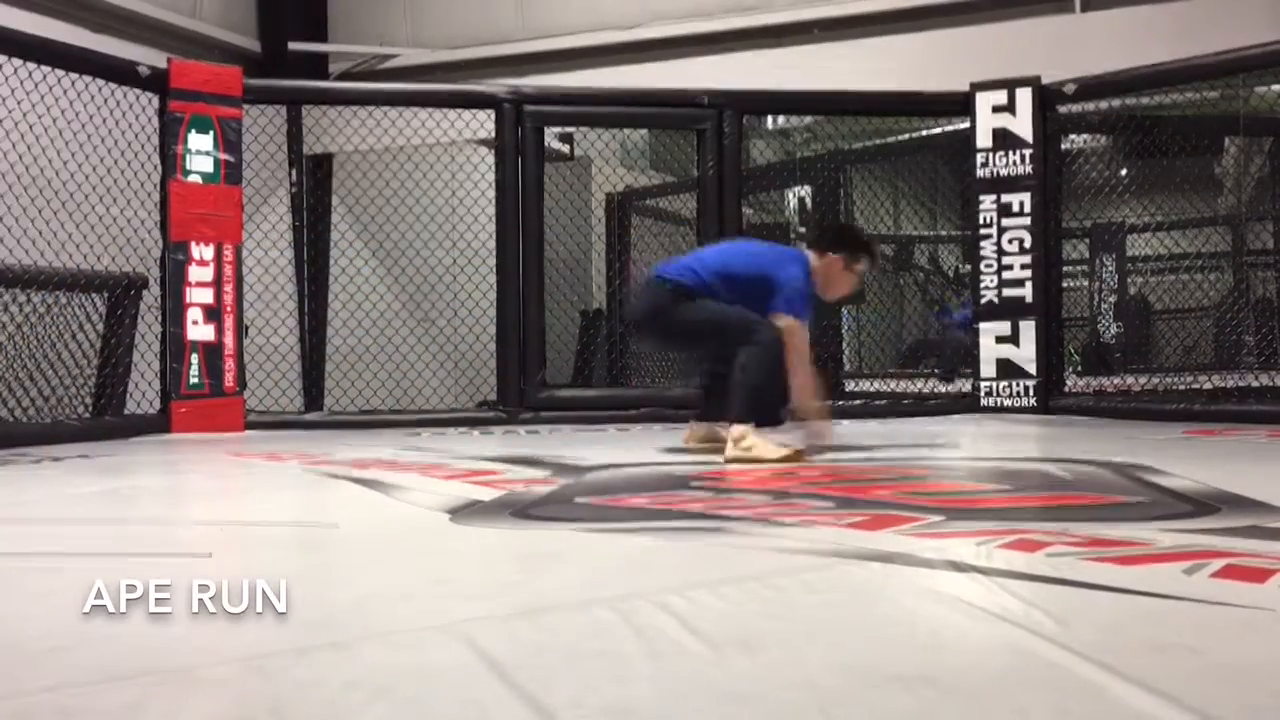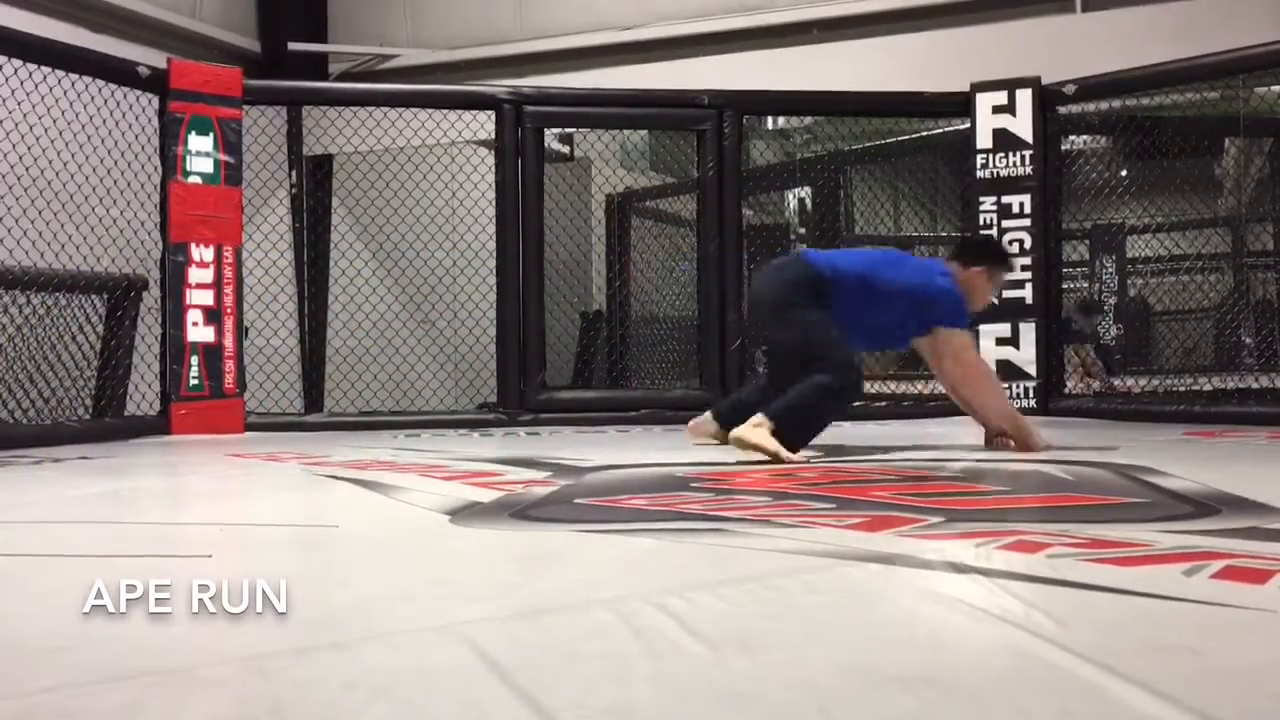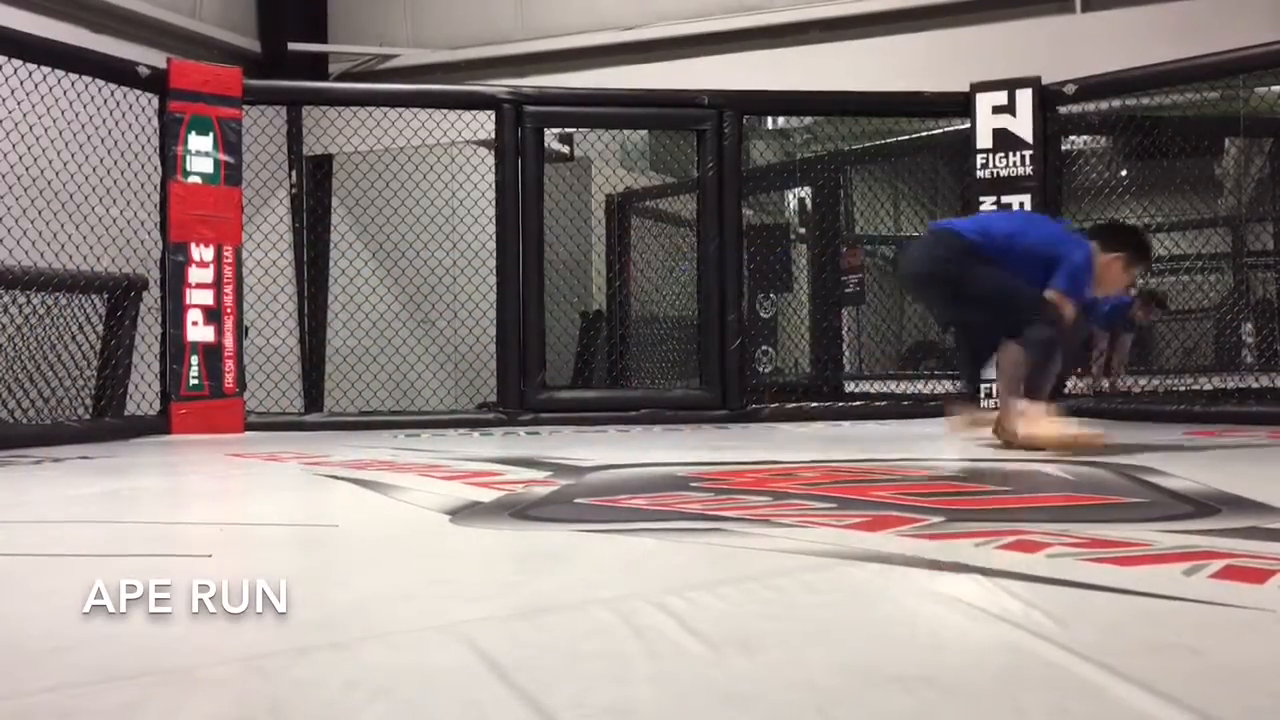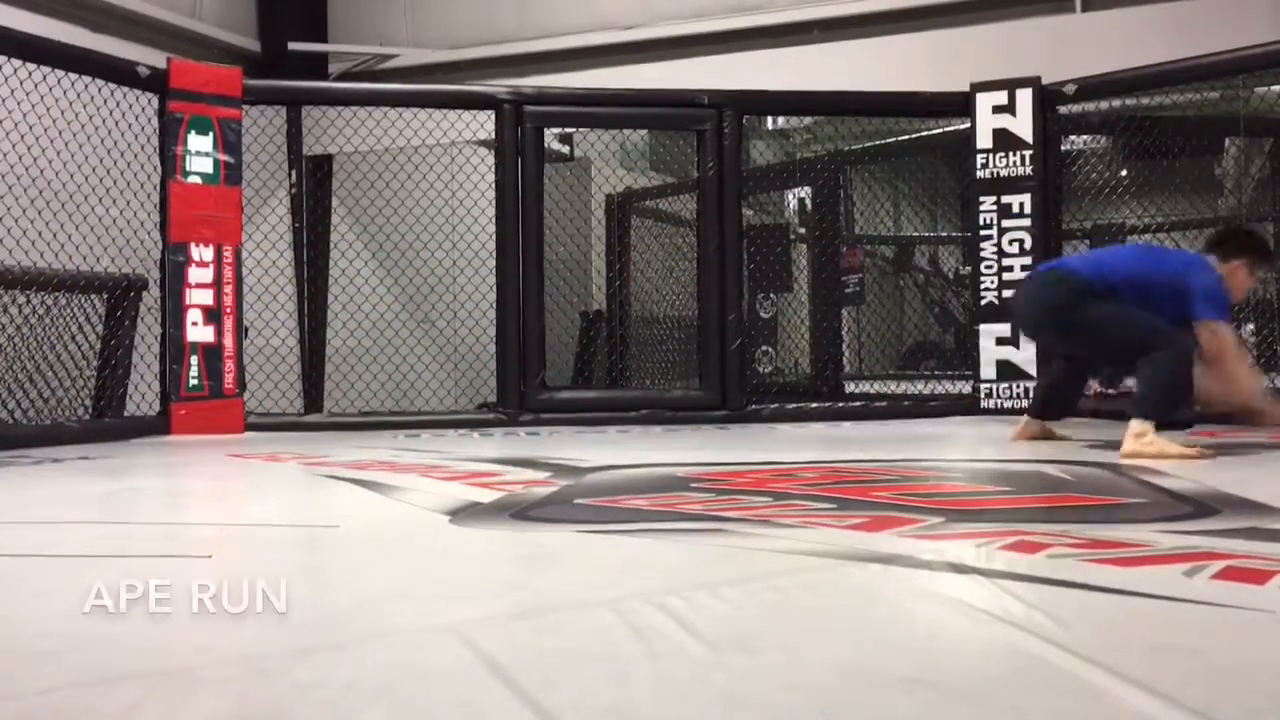
dt=0.3s
person 1, frame 1
left shoulder: (783, 264)
right shoulder: (795, 275)
right elbow: (795, 360)
right wrist: (814, 414)
left hip: (654, 304)
right hip: (661, 304)
right knee: (763, 341)
left ankle: (707, 422)
right ankle: (743, 436)
person 1, frame 2
left shoulder: (923, 283)
right shoulder: (945, 289)
left elbow: (946, 369)
right elbow: (969, 372)
left wrist: (990, 422)
right wrist: (1020, 426)
left hip: (779, 283)
right hip: (792, 291)
left knee: (791, 375)
right knee: (839, 377)
left ankle: (715, 422)
right ankle: (759, 428)
person 1, frame 3
left shoulder: (1051, 246)
right shoulder: (1077, 257)
left elbow: (1013, 331)
left wrist: (1008, 408)
right wrist: (1020, 410)
left hip: (922, 260)
right hip: (946, 260)
left knee: (984, 332)
right knee: (1047, 327)
right ankle: (1031, 414)
person 1, frame 4
left shoulder: (1176, 268)
right shoulder: (1206, 281)
right elbow: (1231, 362)
left hip: (1034, 300)
right hip: (1060, 300)
right knee: (1173, 348)
left ankle: (1035, 421)
right ankle: (1141, 434)
